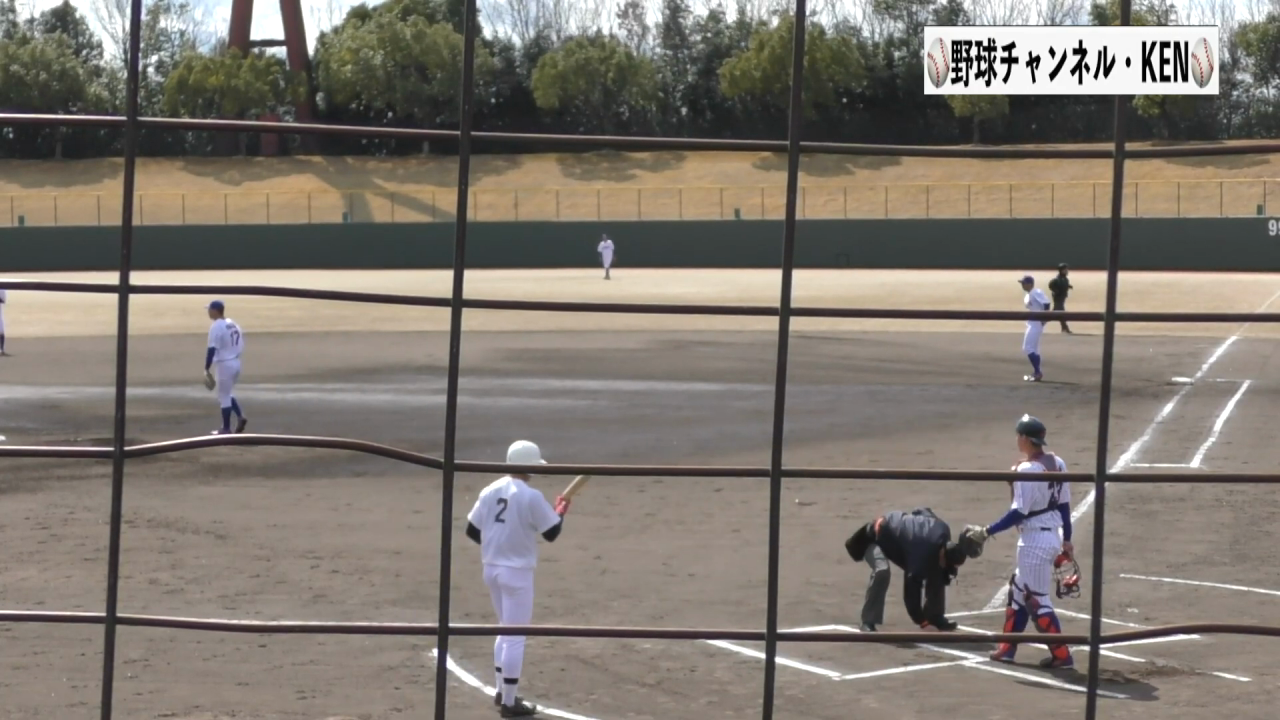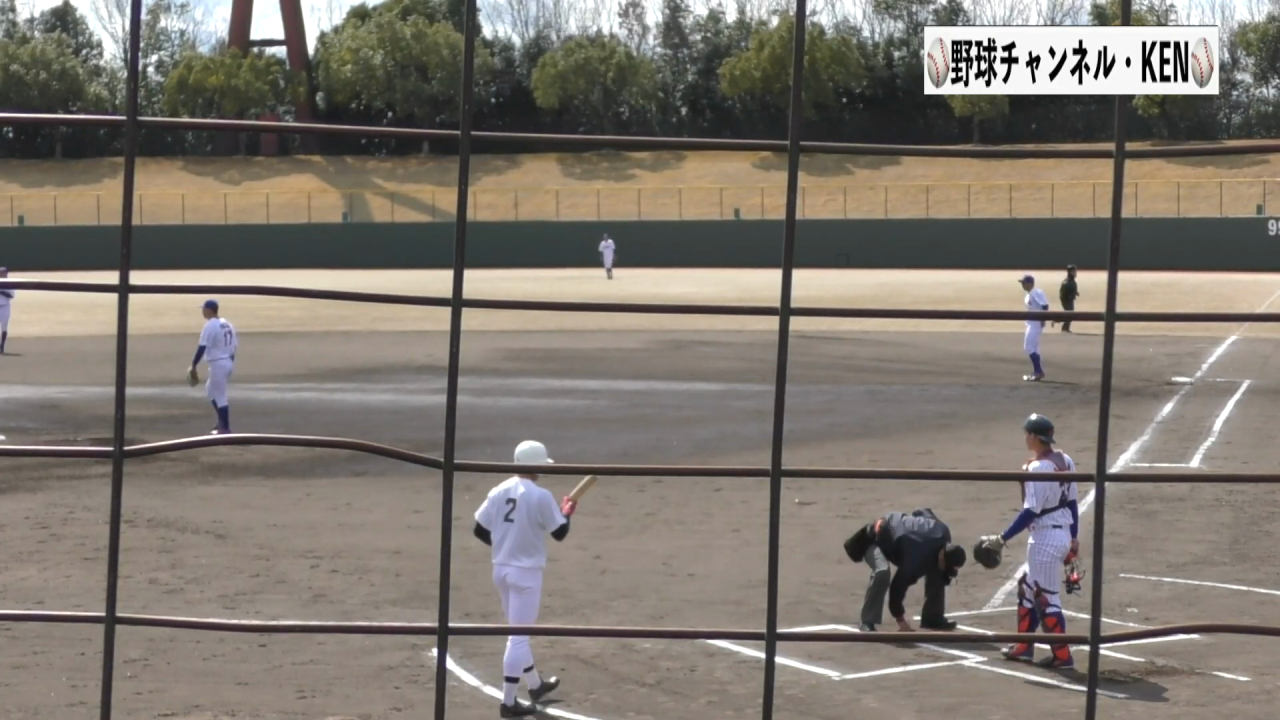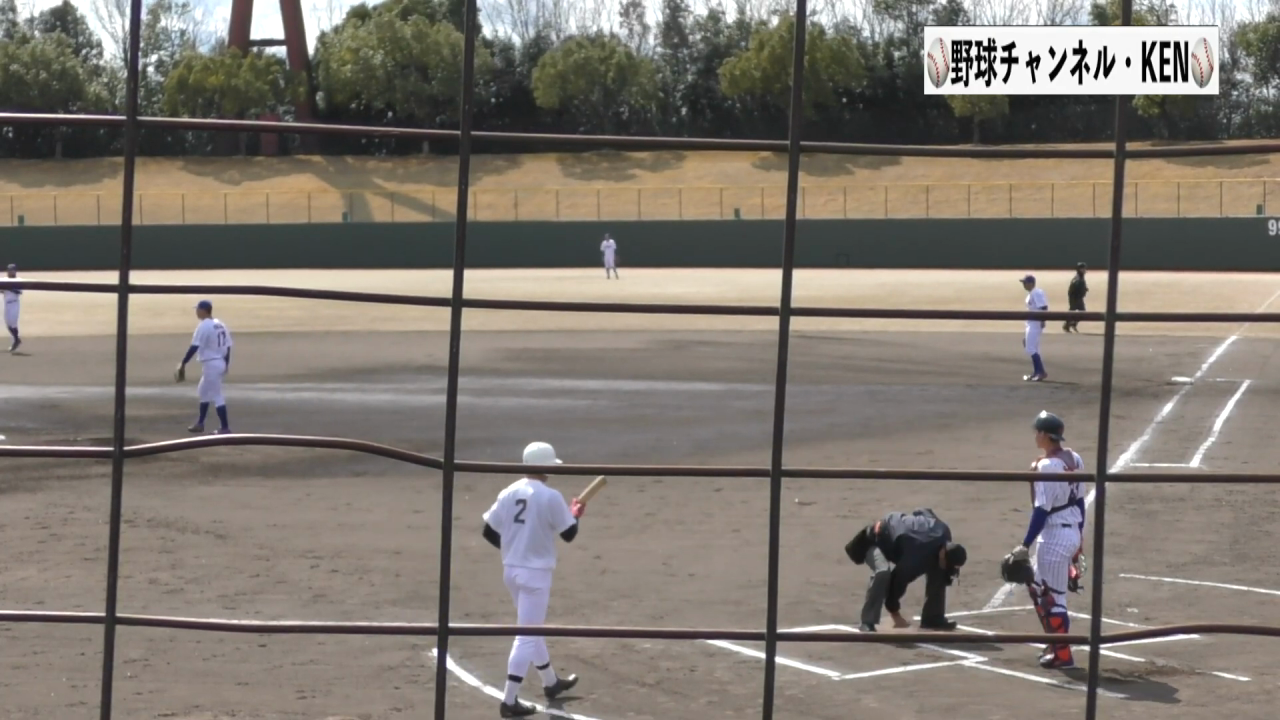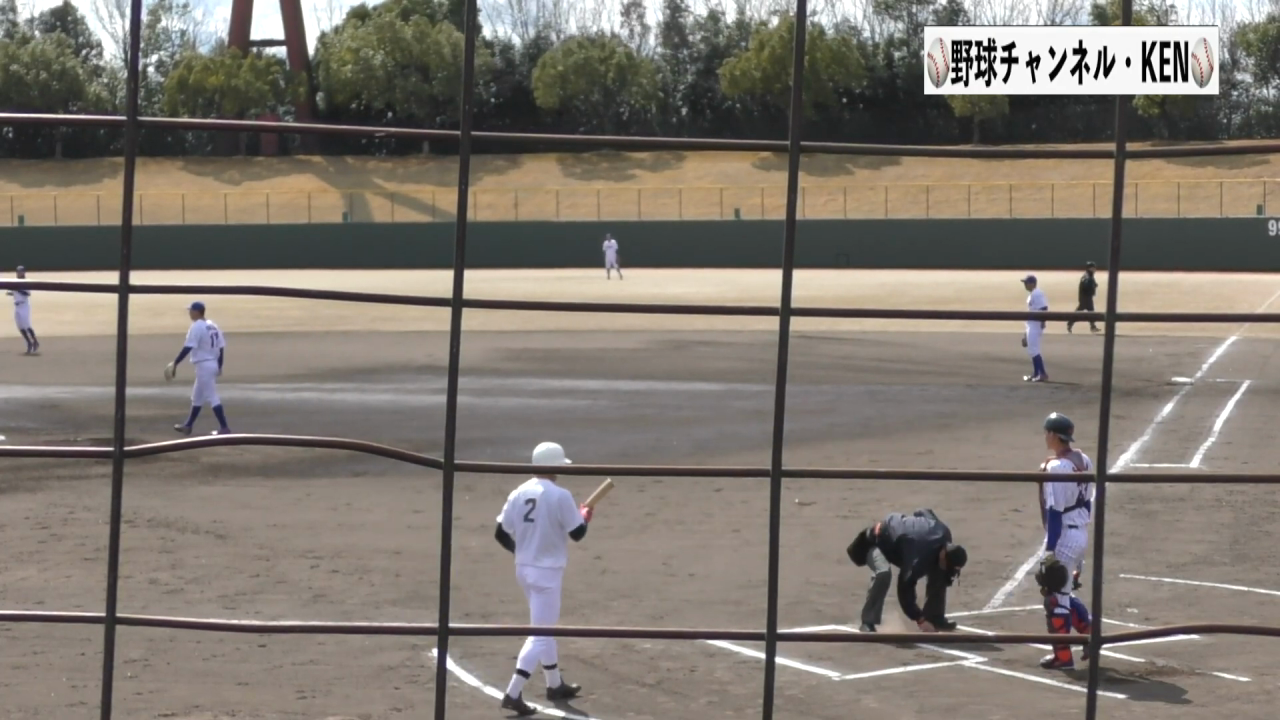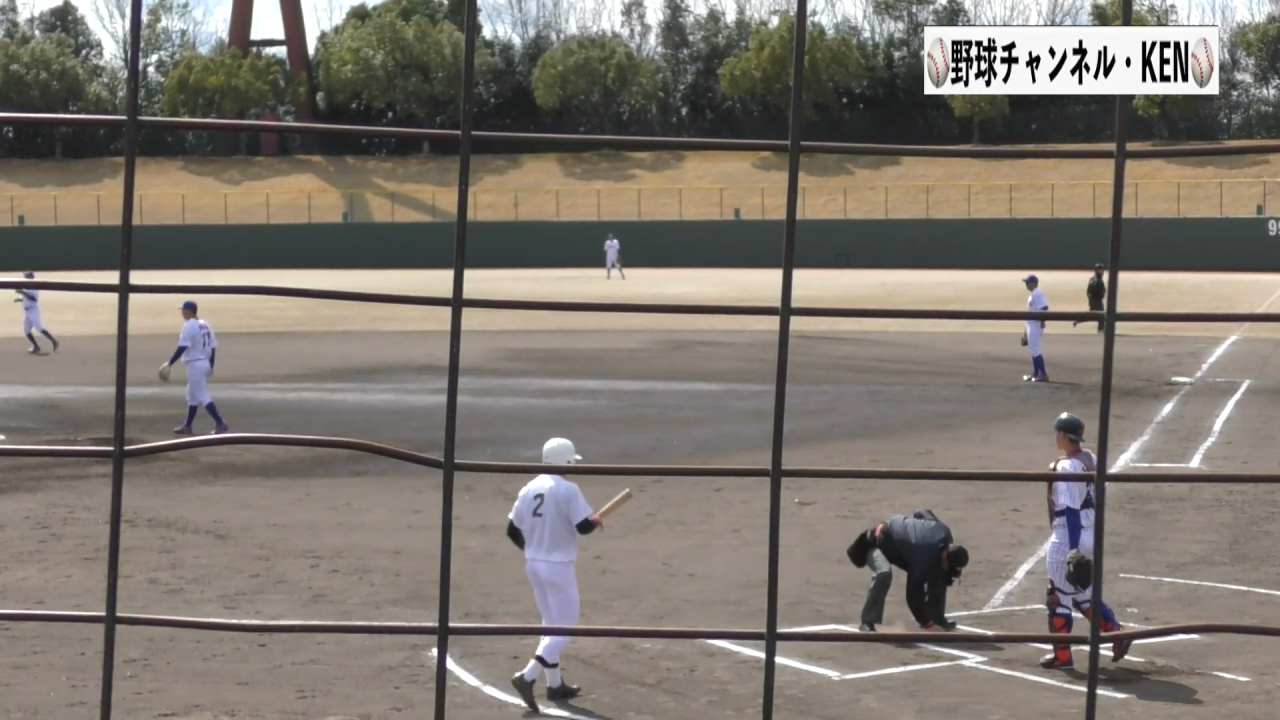
dt=0.1s
person 1, frame 1
left shoulder: (489, 491)
right shoulder: (532, 496)
left elbow: (472, 530)
right elbow: (551, 534)
right wrist: (560, 512)
left hip: (491, 570)
right hip: (517, 573)
left knee: (506, 631)
right knee: (514, 637)
left ankle: (503, 691)
right ankle: (508, 702)
person 1, frame 2
left shoulder: (498, 492)
right shoulder: (541, 496)
left elbow: (480, 530)
right elbow: (560, 533)
right wrist: (566, 512)
left hip: (501, 569)
right hip: (526, 573)
left knee: (517, 631)
right knee: (519, 636)
left ankle: (535, 685)
right ankle: (509, 701)
person 1, frame 3
left shoulder: (508, 493)
right shoulder: (551, 496)
left elbow: (488, 531)
right elbow: (569, 534)
right wrist: (575, 513)
left hip: (511, 571)
right hip: (536, 573)
left knee: (531, 629)
right knee: (526, 636)
left ankle: (551, 682)
person 1, frame 4
left shoulder: (518, 493)
right shoulder: (560, 495)
left elbow: (501, 534)
right elbow: (578, 534)
right wrist: (585, 516)
left hip: (523, 569)
right hip: (547, 572)
left knee: (543, 629)
right knee: (540, 636)
left ankle: (555, 685)
right ankle: (513, 694)
person 1, frame 5
left shoulder: (528, 489)
right shoulder: (568, 489)
left elbow: (513, 530)
right elbow: (583, 527)
right wrist: (596, 523)
left hip: (534, 565)
right hip: (559, 566)
left knee: (551, 624)
right knee: (564, 630)
left ankle: (555, 684)
right ankle: (527, 676)
person 2, frame 1
left shoulder: (1026, 469)
right shoulder: (1057, 463)
left elbow: (1018, 512)
right elbow: (1064, 506)
left wrist: (988, 531)
right wrist: (1067, 541)
left hip: (1034, 540)
right hip: (1054, 538)
left knee: (1037, 599)
right knee: (1019, 591)
left ankle: (1060, 654)
right ankle: (1007, 649)
person 2, frame 2
left shoulder: (1038, 467)
right shoulder: (1066, 460)
left elbow: (1030, 512)
right elbow: (1072, 502)
left wrist: (1003, 538)
right wrist: (1074, 537)
left hip: (1045, 538)
right hip: (1063, 535)
left knee: (1047, 598)
right knee: (1029, 589)
left ankle: (1062, 655)
right ankle: (1024, 647)
person 2, frame 3
left shoulder: (1047, 465)
right shoulder: (1074, 458)
left elbow: (1042, 510)
right elbow: (1079, 501)
left wrist: (1025, 545)
right wrist: (1079, 535)
left hip: (1054, 536)
right hip: (1072, 533)
left knee: (1051, 596)
right knee: (1042, 588)
left ankle: (1062, 656)
right ankle: (1059, 643)
person 2, frame 4
left shoulder: (1056, 466)
right shoulder: (1083, 459)
left elbow: (1055, 511)
right elbow: (1087, 501)
left wrist: (1050, 549)
left hip: (1062, 537)
right hip: (1079, 533)
left knee: (1055, 596)
right knee: (1061, 592)
left ankle: (1062, 656)
right ankle: (1090, 636)
person 2, frame 5
left shoulder: (1066, 466)
right shoulder: (1091, 459)
left elbow: (1070, 509)
left wrist: (1074, 547)
left hip: (1066, 537)
right hip: (1088, 536)
left knee: (1058, 597)
right knee: (1082, 594)
left ankle: (1061, 655)
right ankle: (1119, 637)
